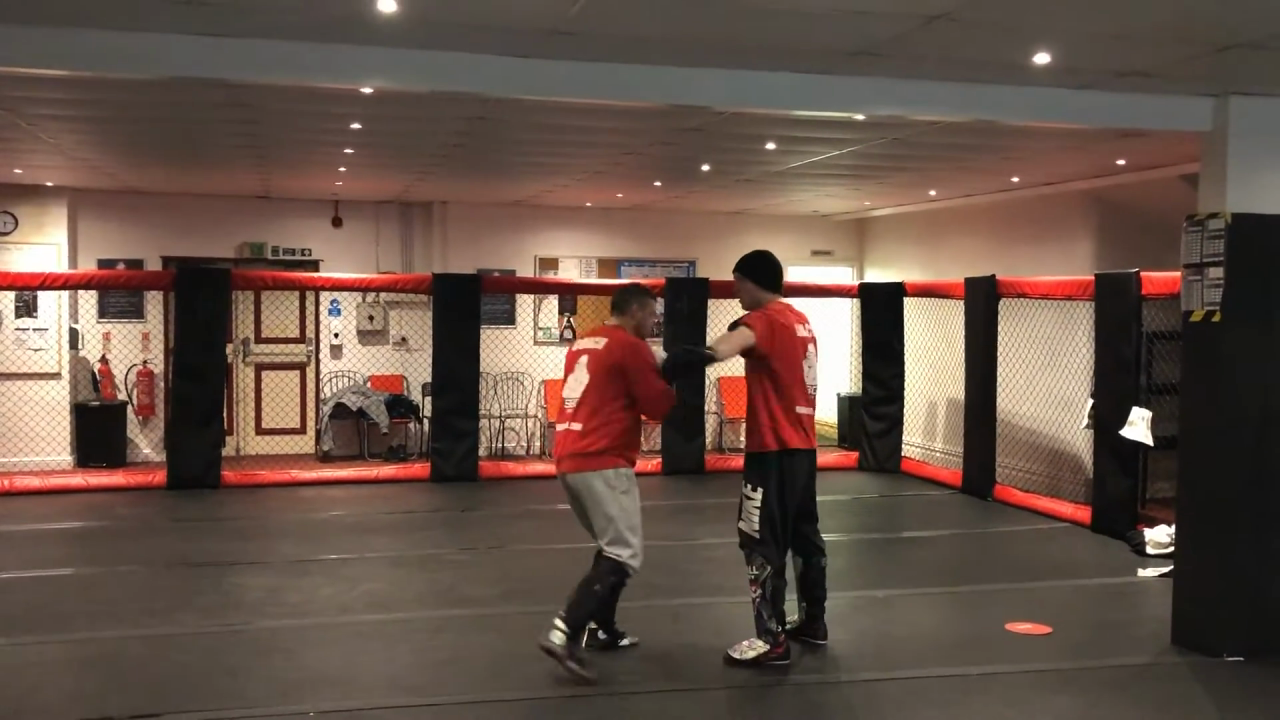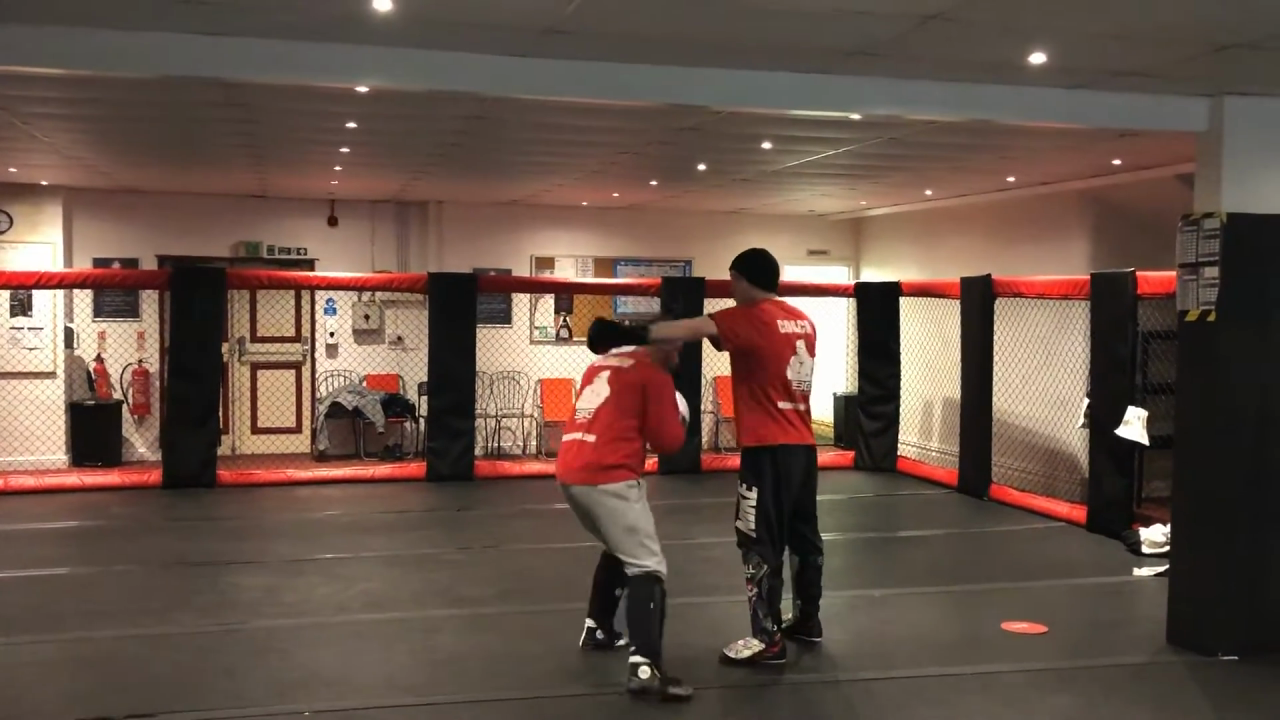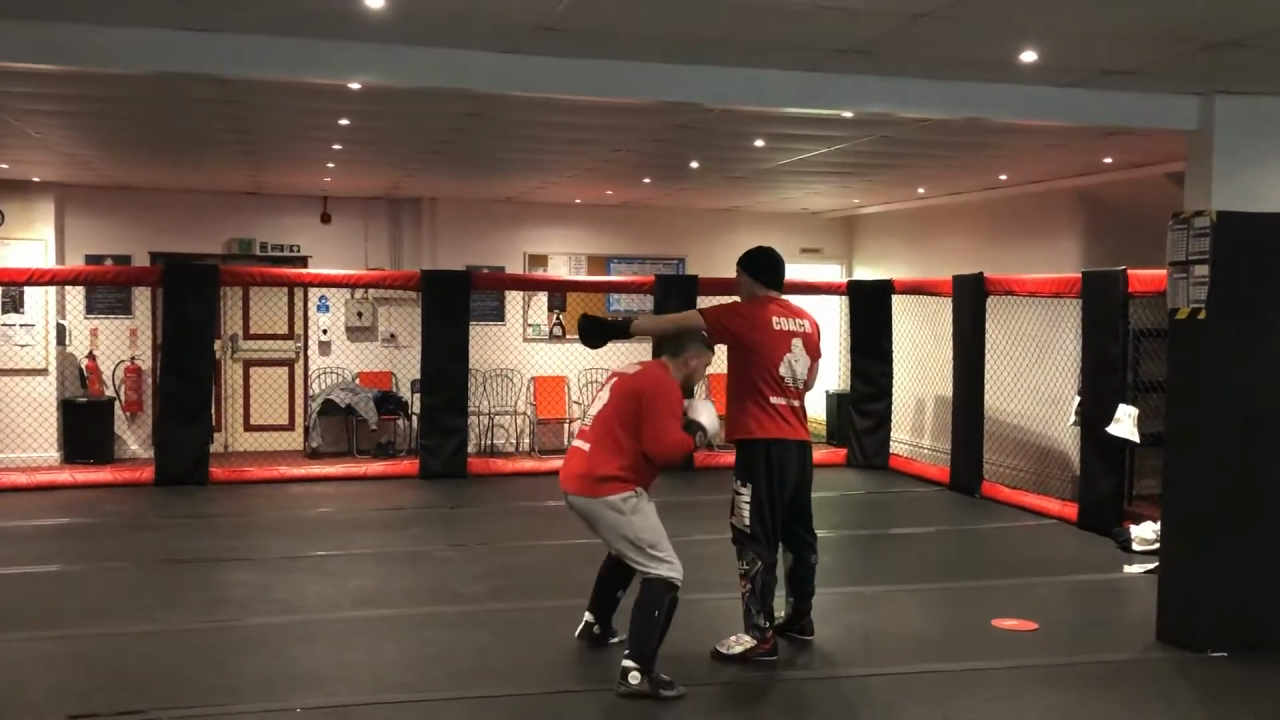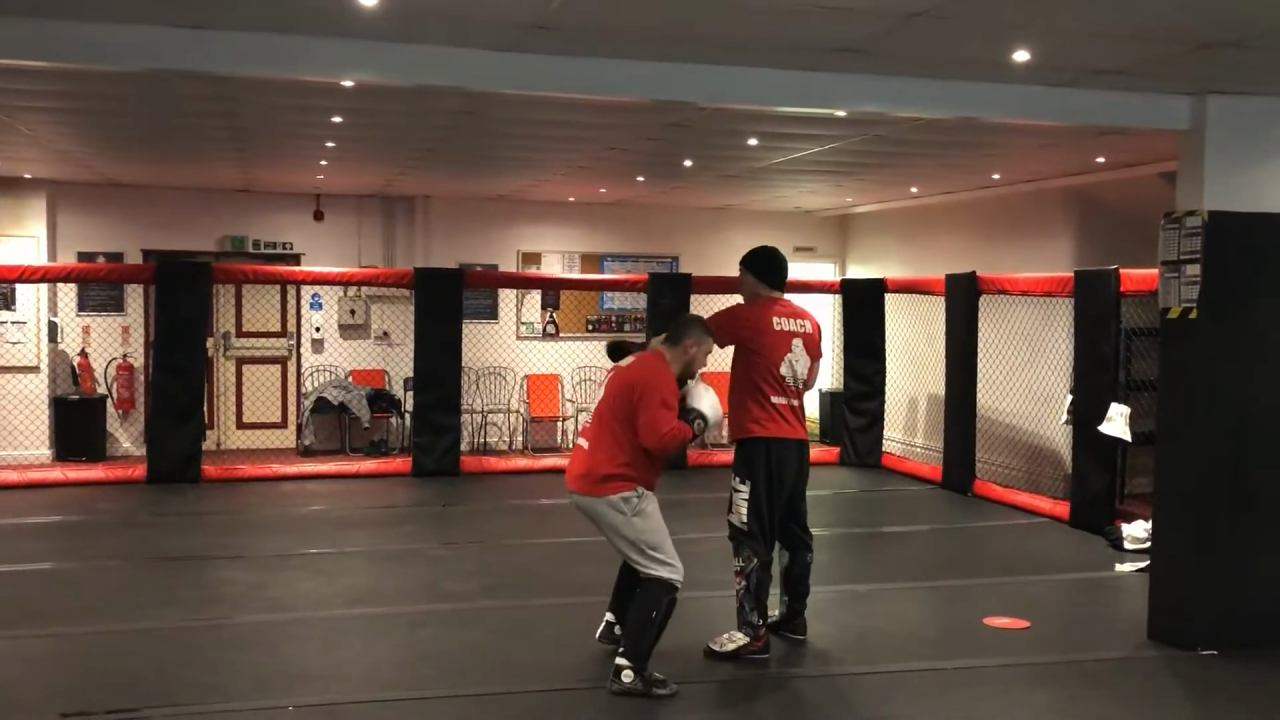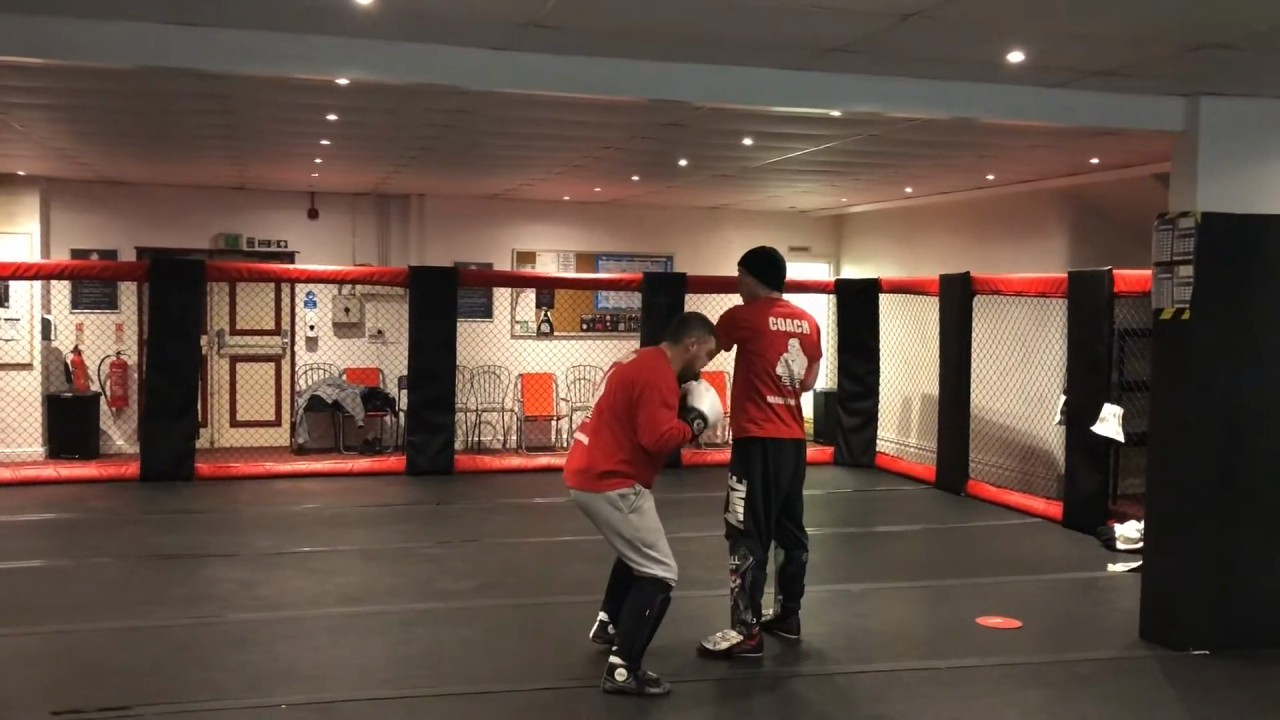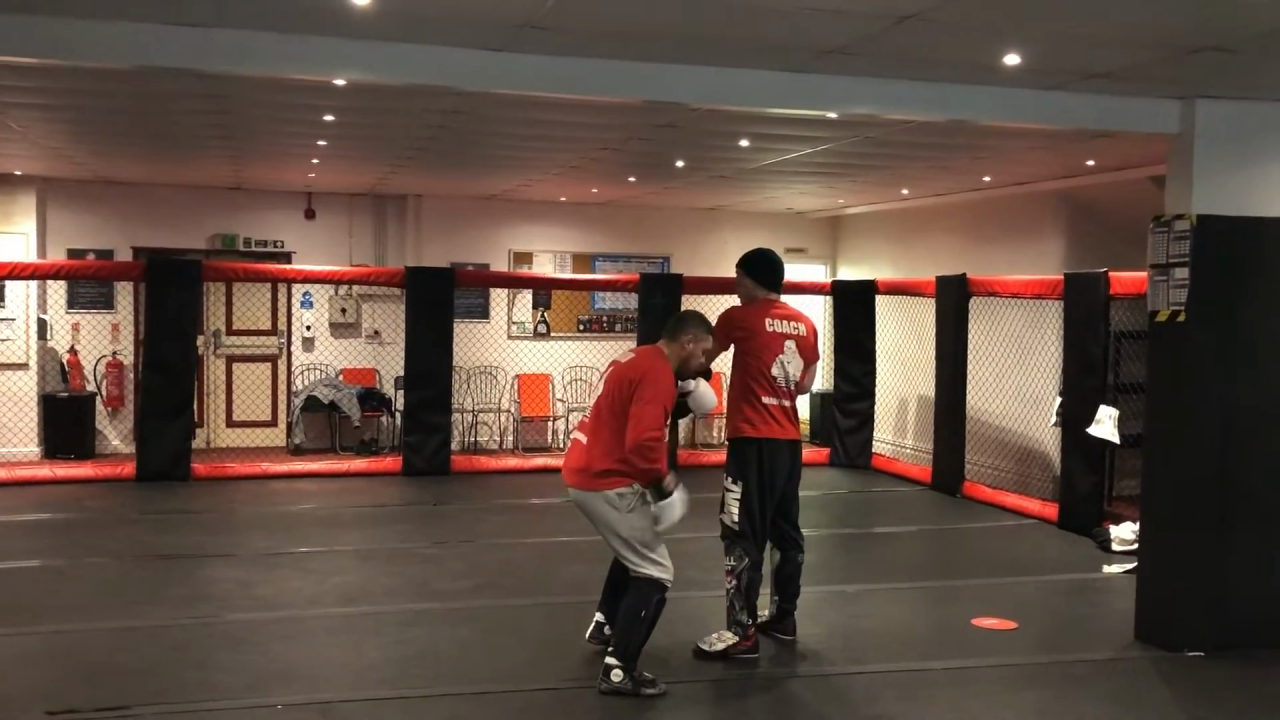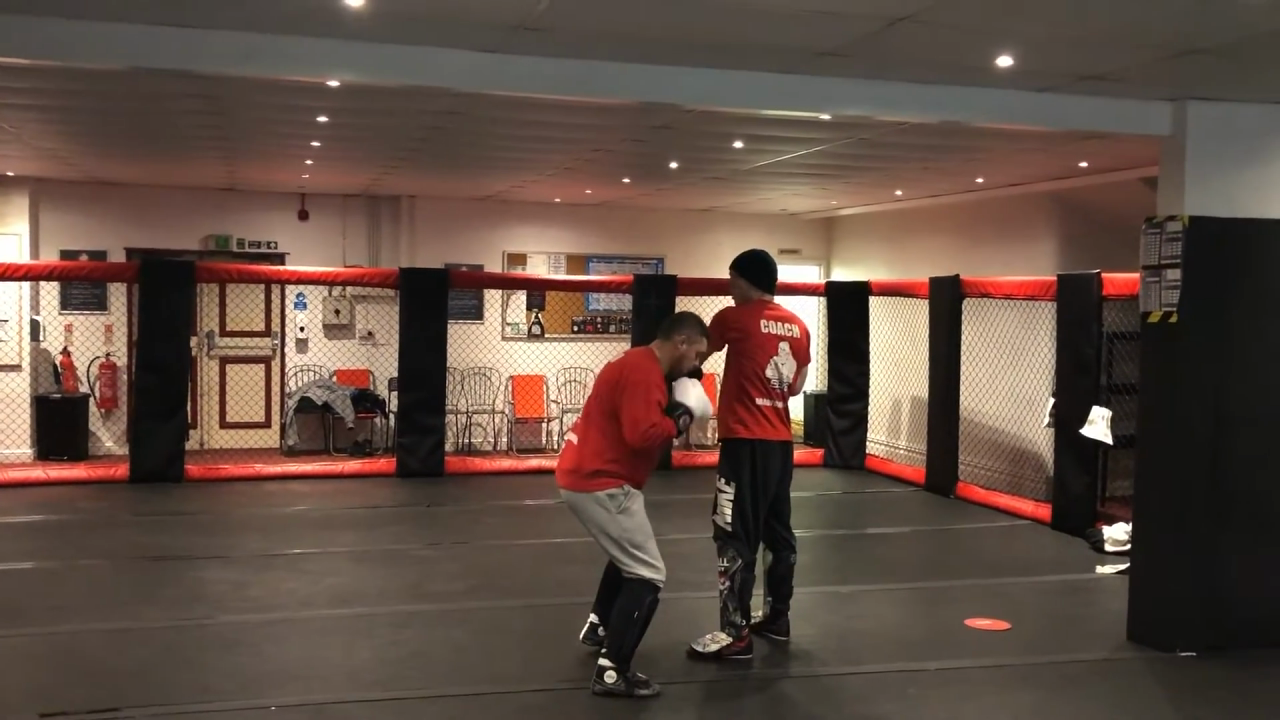
dt=0.3s
person 1, frame 1
left shoulder: (768, 318)
right shoulder: (796, 320)
left elbow: (740, 338)
left wrist: (703, 353)
left hip: (774, 448)
right hip: (804, 445)
left knee: (760, 541)
right knee: (803, 533)
left ankle: (771, 639)
right ankle: (813, 622)
person 1, frame 2
left shoulder: (744, 317)
right shoulder: (805, 322)
left elbow: (690, 328)
left wrist: (630, 333)
left hip: (768, 443)
right hip: (801, 445)
left knee: (759, 541)
right knee: (803, 534)
left ankle: (768, 638)
right ankle: (807, 619)
person 1, frame 3
left shoulder: (745, 315)
right shoulder: (807, 322)
left elbow: (676, 324)
left wrist: (617, 328)
left hip: (762, 443)
right hip: (798, 441)
left knee: (755, 537)
right knee: (798, 531)
left ankle: (760, 634)
right ankle: (800, 616)
person 1, frame 4
left shoulder: (747, 316)
right shoulder: (807, 321)
left hip: (759, 441)
right hip: (793, 439)
left knee: (749, 535)
right knee: (792, 531)
left ankle: (751, 632)
right ankle: (792, 616)
person 1, frame 5
left shoulder: (742, 317)
right shoulder: (807, 322)
left hip: (758, 440)
right hip: (794, 439)
left knee: (747, 534)
right knee: (790, 529)
left ankle: (746, 630)
right ankle: (788, 615)
person 1, frame 6
left shoulder: (739, 318)
right shoulder: (805, 324)
left elbow: (706, 356)
right elbow: (805, 383)
left hip: (753, 441)
right hip: (789, 441)
left knee: (742, 535)
right knee: (786, 530)
left ankle: (741, 631)
right ankle: (784, 616)
person 1, frame 7
left shoulder: (734, 318)
right shoulder: (797, 326)
left hip: (745, 442)
right hip: (780, 441)
left knee: (735, 536)
right knee: (777, 531)
left ankle: (735, 633)
right ankle: (777, 616)
person 2, frame 1
left shoulder: (583, 344)
right shoulder: (631, 346)
right elbow: (658, 405)
right wrist: (662, 377)
left hip: (569, 460)
right hip: (602, 464)
left knee: (610, 544)
right knee: (623, 555)
left ankle: (598, 630)
right ankle: (566, 633)
person 2, frame 2
left shoulder: (601, 364)
right shoulder: (654, 373)
right elbow: (667, 440)
right wrist: (680, 420)
left hip: (571, 471)
right hip: (609, 478)
left knee: (618, 550)
right knee: (647, 569)
left ankle: (597, 629)
right ankle: (645, 668)
person 2, frame 3
left shoulder: (635, 373)
right shoulder: (663, 385)
right elbow: (664, 448)
left wrist: (683, 425)
right wrist: (697, 435)
left hip: (578, 480)
right hip: (608, 487)
left knee: (628, 550)
right knee: (664, 574)
left ankle: (594, 623)
right ankle: (636, 672)
person 2, frame 4
left shoulder: (639, 364)
right shoulder: (657, 375)
right elbow: (660, 439)
left wrist: (681, 411)
right wrist: (697, 422)
left hip: (588, 478)
right hip: (611, 486)
left knee: (642, 553)
right knee: (665, 575)
left ankle: (616, 625)
right ankle: (629, 671)
person 2, frame 5
left shoulder: (639, 361)
right shoulder: (658, 374)
right elbow: (659, 438)
left wrist: (683, 407)
right wrist: (696, 421)
left hip: (586, 473)
right hip: (610, 483)
left knee: (636, 552)
right knee: (659, 573)
left ankle: (608, 623)
right ankle: (622, 669)
person 2, frame 6
left shoulder: (637, 359)
right shoulder: (657, 372)
right elbow: (642, 438)
left wrist: (680, 404)
right wrist: (664, 482)
left hip: (585, 472)
right hip: (607, 482)
left knee: (633, 551)
right knee: (655, 573)
left ankle: (605, 624)
right ankle: (618, 670)
person 2, frame 7
left shoulder: (637, 362)
right shoulder: (643, 371)
right elbow: (643, 434)
left wrist: (673, 408)
right wrist: (683, 418)
left hip: (582, 475)
right hip: (600, 483)
left knee: (627, 554)
right knee: (647, 575)
left ankle: (598, 625)
right ankle: (611, 672)
